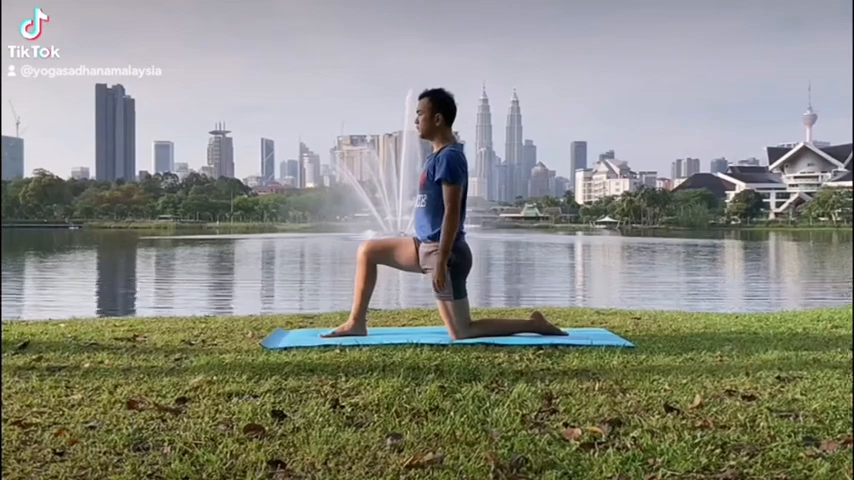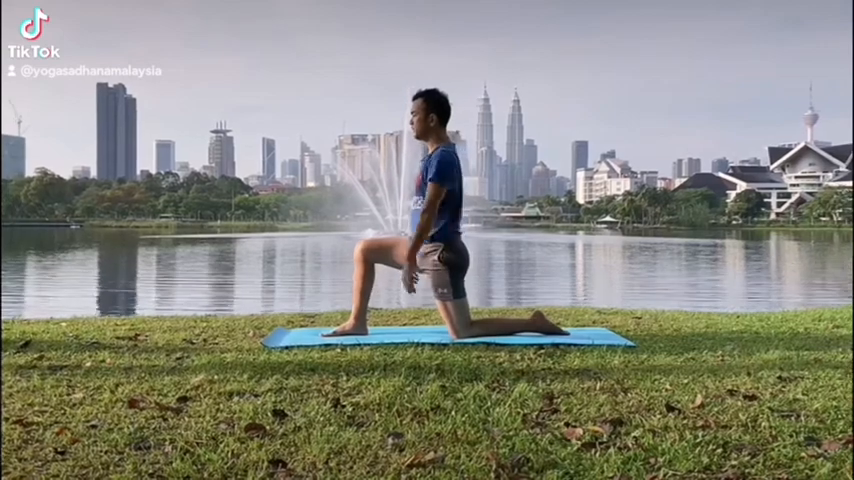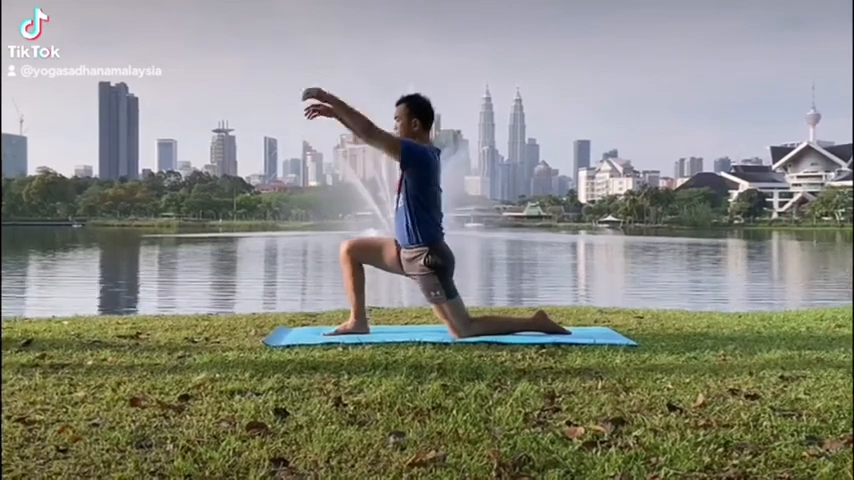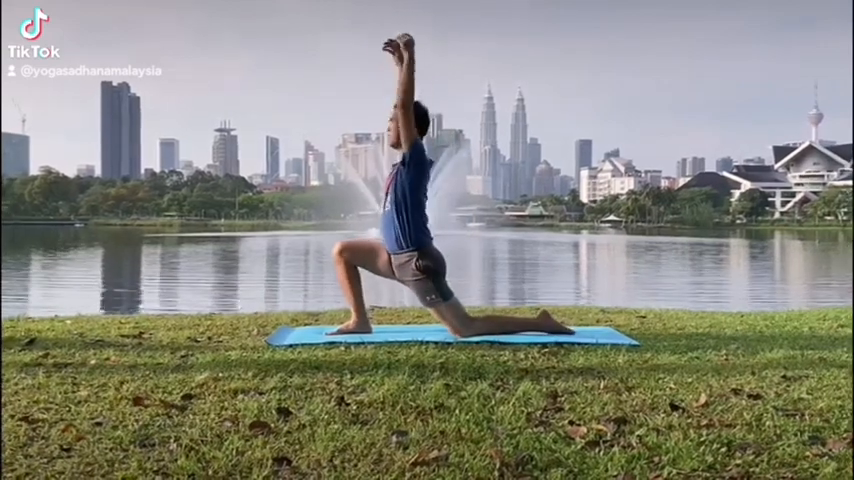
dt=0.5s
person 1, frame 1
left shoulder: (450, 157)
right shoulder: (439, 155)
left elbow: (452, 213)
left wrist: (441, 263)
left hip: (442, 251)
right hip: (426, 246)
left knee: (462, 332)
right knee: (367, 251)
left ankle: (533, 324)
right ankle: (356, 323)
person 1, frame 2
left shoulder: (442, 158)
right shoulder: (436, 155)
left elbow: (429, 212)
left wrist: (409, 261)
right wrist: (412, 255)
left hip: (441, 253)
right hip: (426, 247)
left knee: (462, 331)
right knee: (363, 250)
left ankle: (533, 323)
right ankle: (357, 322)
person 1, frame 3
left shoulder: (420, 155)
right shoulder: (424, 153)
left elbow: (371, 135)
right elbow: (372, 135)
left wrist: (332, 104)
right wrist: (336, 109)
left hip: (427, 257)
right hip: (408, 250)
left knee: (463, 330)
right knee: (350, 250)
left ankle: (535, 324)
right ankle: (357, 323)
person 1, frame 4
left shoulder: (415, 161)
right shoulder: (407, 163)
left elbow: (406, 108)
right elbow: (404, 110)
left wrist: (408, 59)
right wrist: (402, 63)
left hip: (417, 263)
right hip: (398, 257)
left knee: (465, 328)
right knee: (342, 251)
left ankle: (539, 323)
right ankle: (359, 321)
